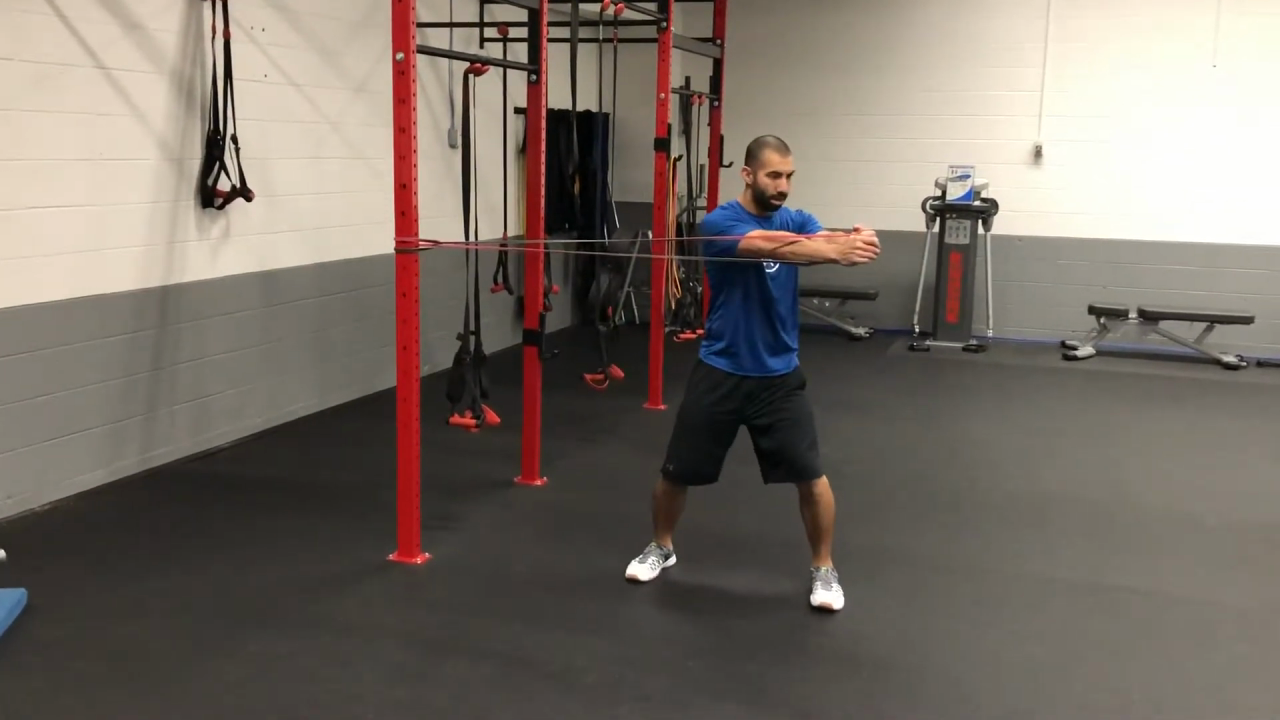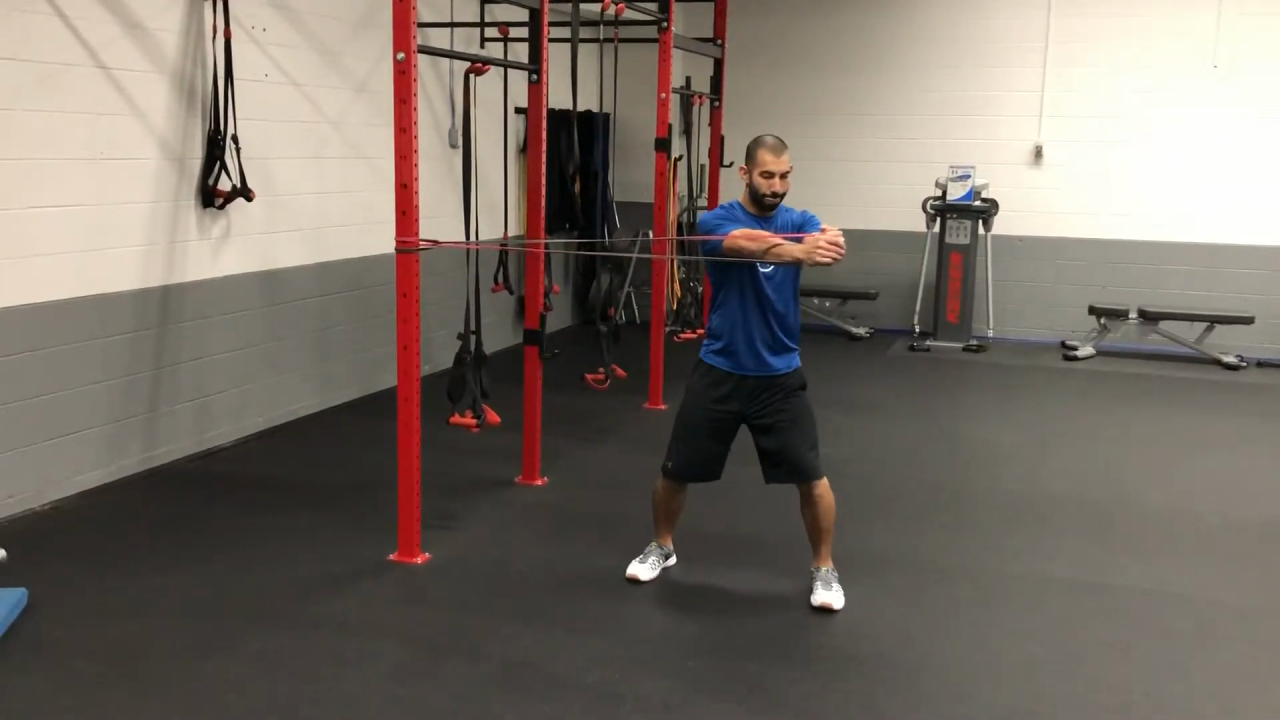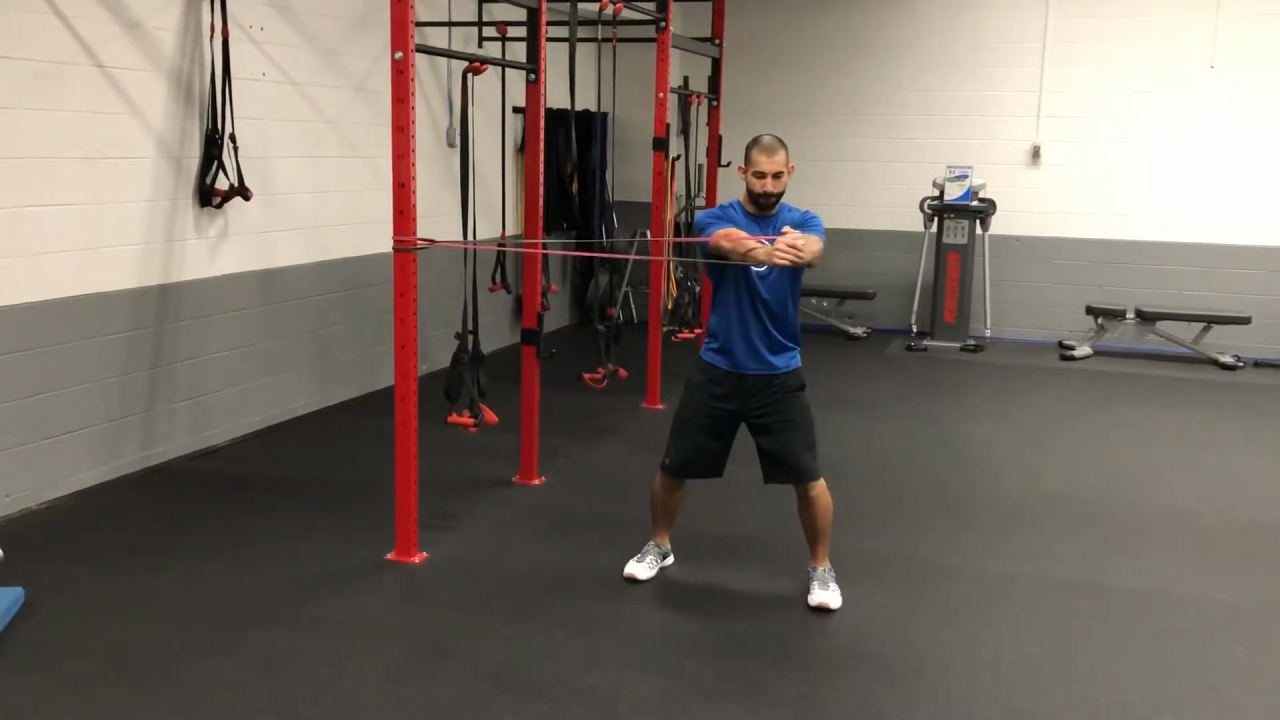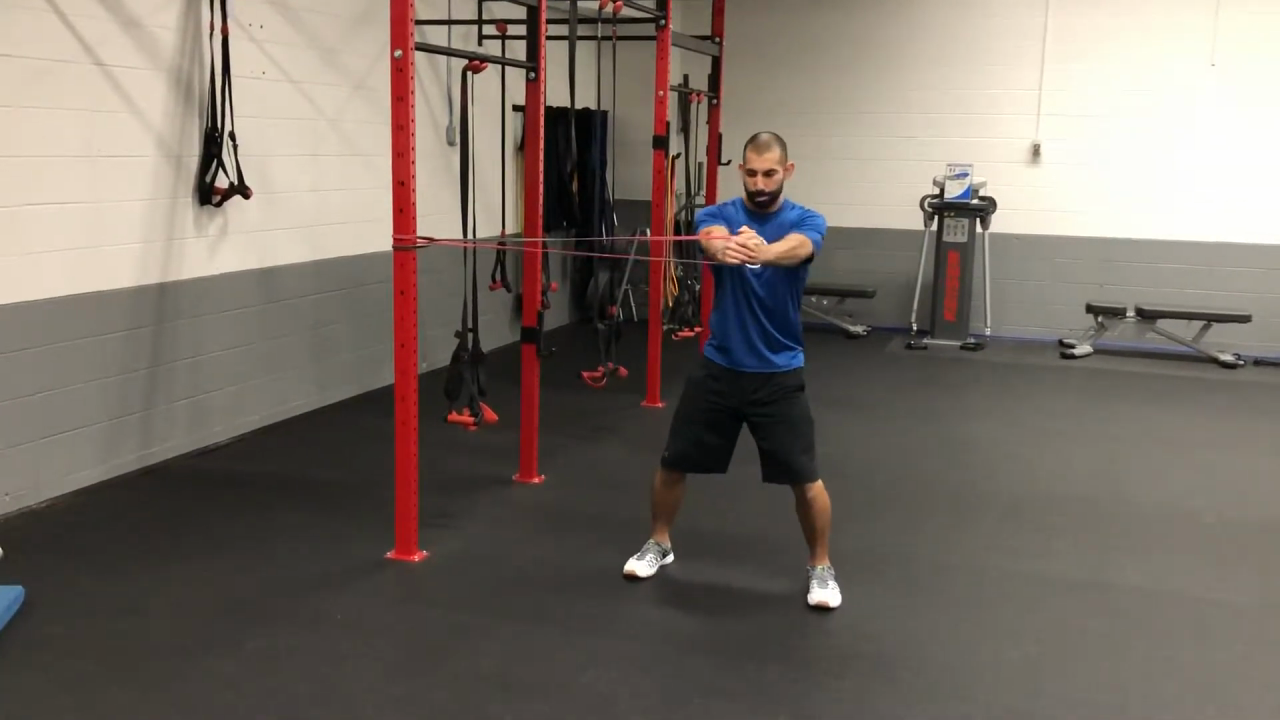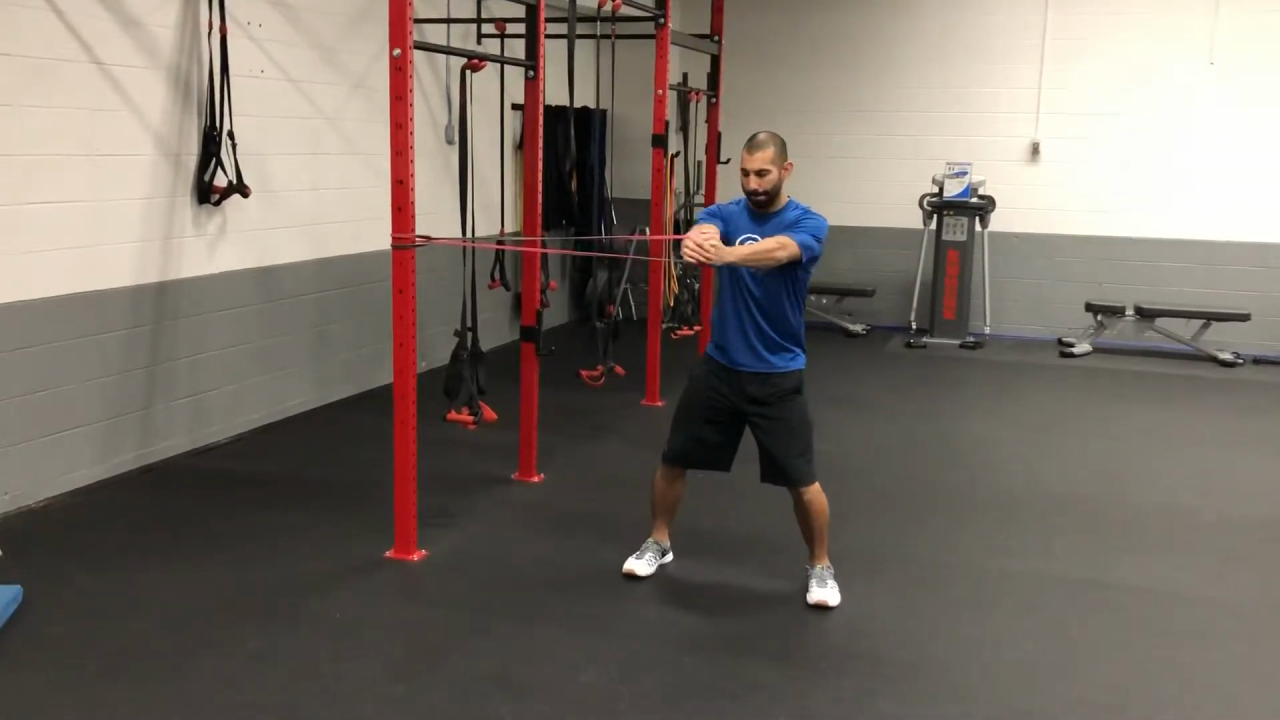
dt=0.5s
person 1, frame 1
left shoulder: (796, 219)
right shoulder: (721, 223)
left elbow: (820, 241)
right elbow: (773, 248)
left wrist: (852, 241)
right wrist: (838, 252)
left hip: (779, 375)
right hip: (721, 372)
left knee: (811, 477)
right knee: (677, 473)
left ankle: (823, 569)
right ankle: (661, 547)
person 1, frame 2
left shoulder: (800, 221)
right shoulder: (717, 222)
left elbow: (820, 244)
right elbow: (754, 245)
left wrist: (829, 244)
right wrist: (802, 251)
left hip: (779, 375)
right hip: (719, 371)
left knee: (811, 478)
right knee: (675, 471)
left ankle: (823, 568)
right ankle: (661, 547)
person 1, frame 3
left shoulder: (803, 220)
right shoulder: (714, 219)
left elbow: (813, 248)
right elbow: (733, 244)
left wrist: (799, 249)
right wrist: (768, 251)
left hip: (779, 374)
right hip: (718, 369)
left knee: (808, 479)
right knee: (673, 468)
left ankle: (820, 568)
right ankle: (659, 546)
person 1, frame 4
left shoulder: (806, 222)
right shoulder: (718, 215)
left elbow: (796, 249)
right elbow: (712, 239)
left wrist: (760, 251)
right wrist: (724, 248)
left hip: (779, 373)
right hip: (718, 366)
left knee: (805, 478)
right knee: (673, 463)
left ankle: (820, 567)
right ankle: (659, 544)
person 1, frame 5
left shoulder: (808, 224)
right shoulder: (723, 213)
left elbow: (775, 252)
right elbow: (703, 232)
left wrist: (722, 254)
right wrist: (697, 242)
left hip: (778, 375)
right hip: (719, 366)
left knee: (801, 481)
right knee: (674, 459)
left ankle: (820, 566)
right ankle: (658, 542)
